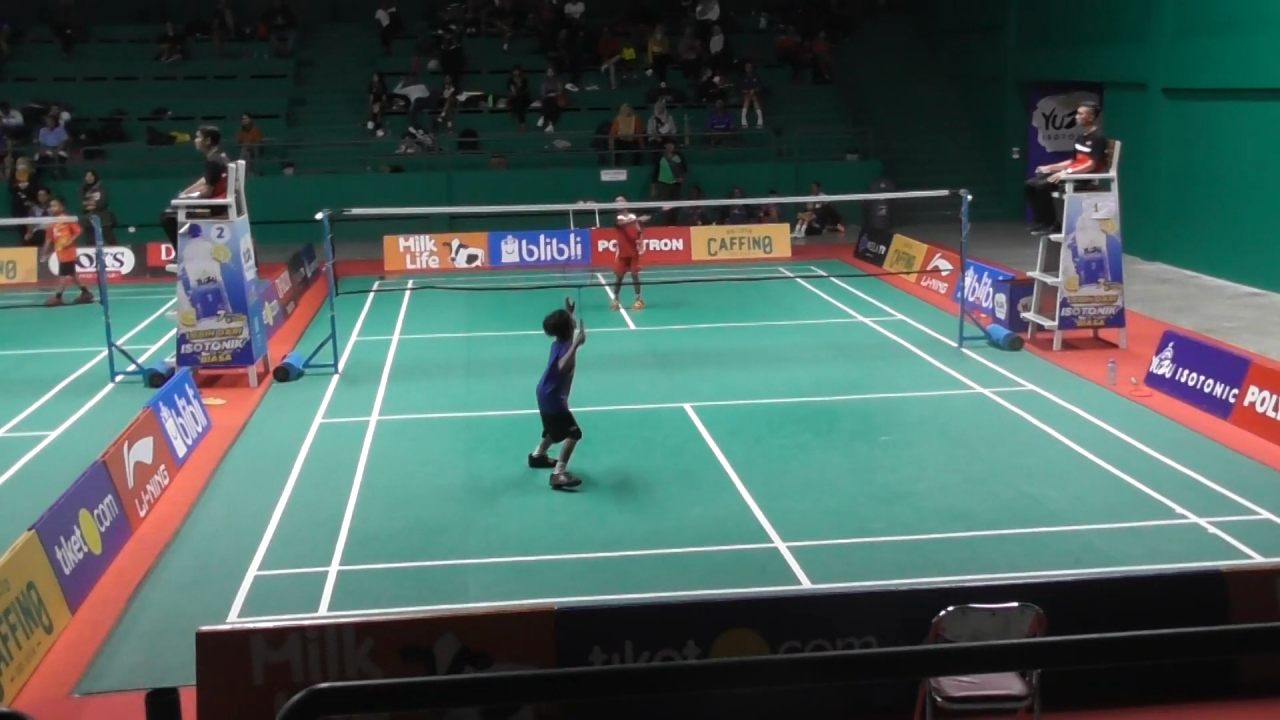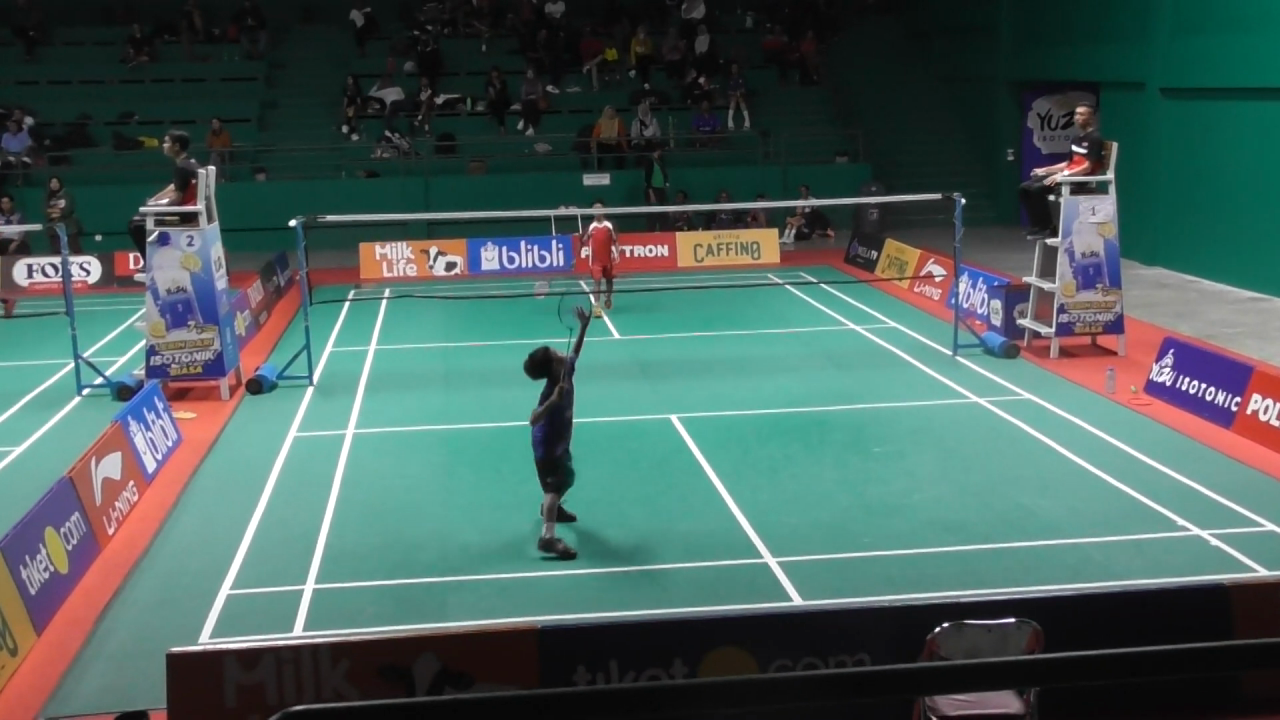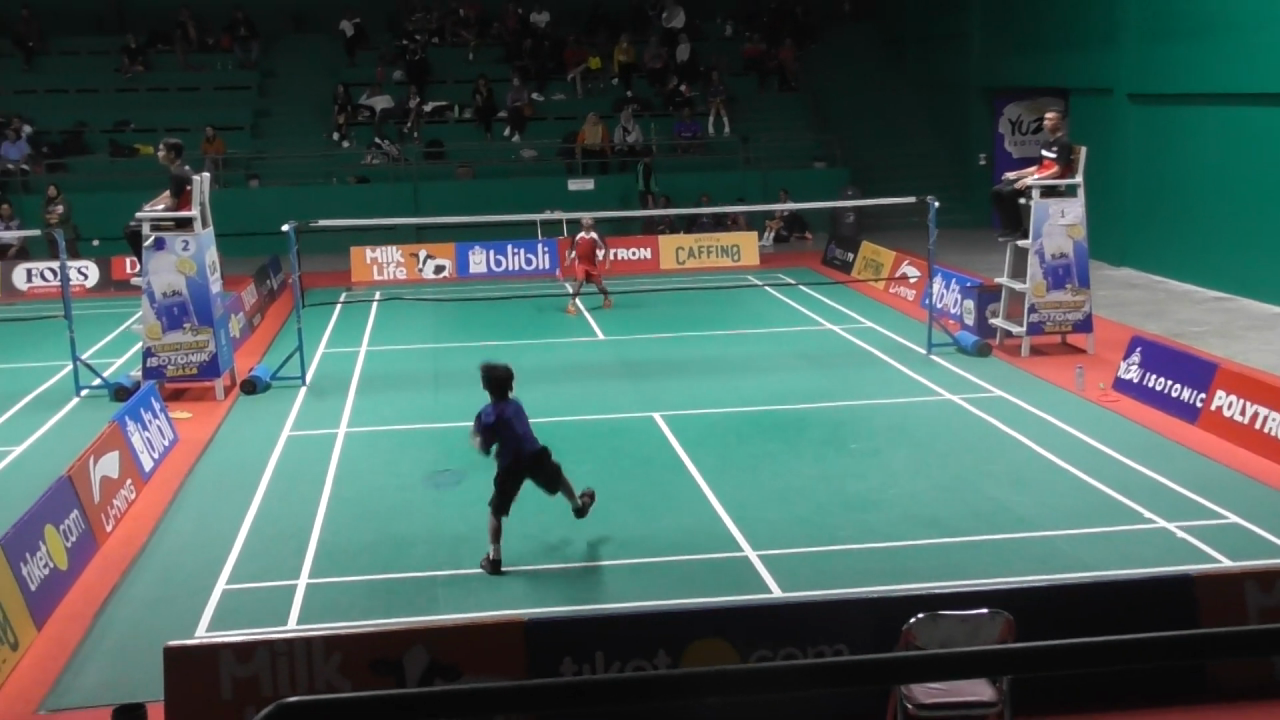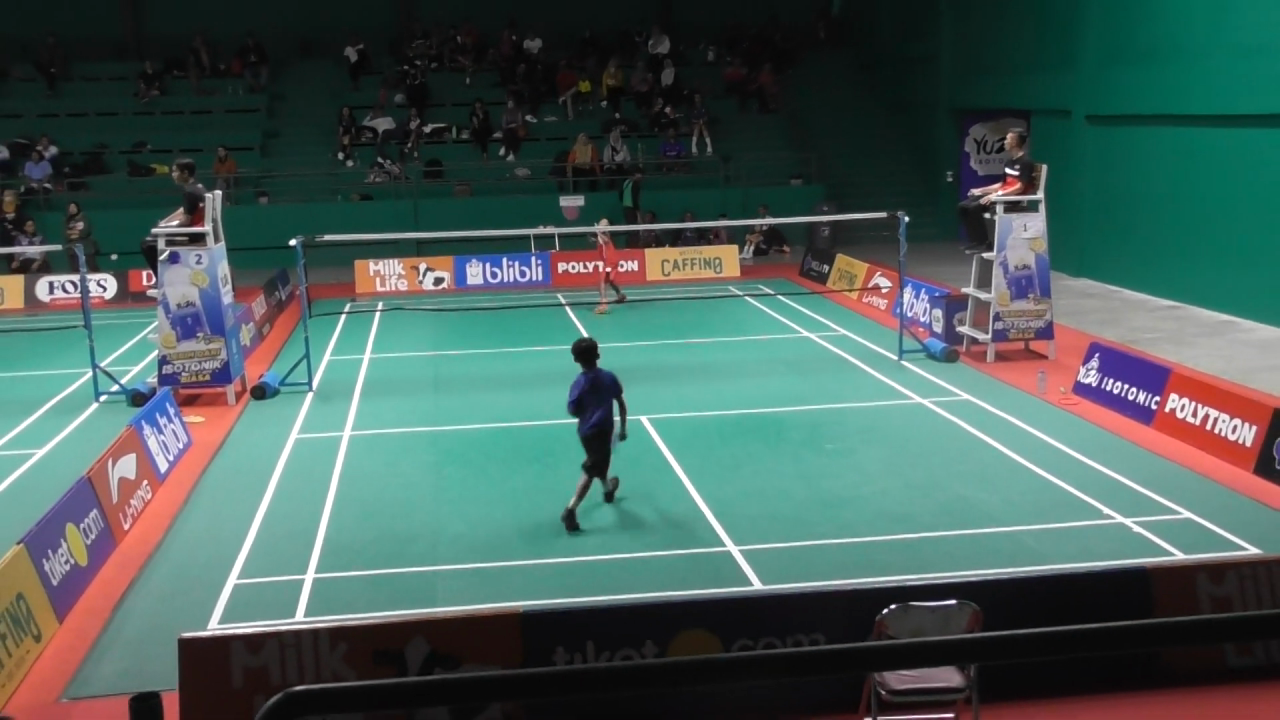
dt=0.7s
person 1, frame 1
left shoulder: (560, 342)
right shoulder: (566, 347)
right elbow: (563, 368)
left wrist: (568, 312)
right wrist: (576, 345)
left hip: (546, 395)
right hip: (554, 398)
left knee: (553, 428)
right knee: (573, 434)
left ankle: (537, 456)
right ankle: (559, 474)
person 1, frame 2
left shoulder: (566, 372)
right shoulder: (551, 393)
left elbow: (574, 353)
right elbow: (533, 420)
left wrist: (584, 328)
right wrist: (553, 401)
left hip: (559, 443)
right hip: (547, 446)
left knee: (566, 479)
right knee: (555, 487)
left ankle: (553, 508)
right ankle: (548, 537)
person 1, frame 3
left shoulder: (485, 415)
right shoulder: (514, 405)
left elbow: (485, 447)
left wrist: (477, 441)
left hip: (510, 466)
right hip: (537, 456)
left knee: (496, 511)
right knee: (557, 480)
left ankle: (494, 558)
right ankle: (579, 505)
person 1, frame 4
left shoulder: (578, 383)
right shoulder: (609, 377)
left elbow: (573, 411)
right elbow: (622, 405)
right wrist: (623, 428)
left hip: (586, 430)
right hip: (602, 429)
left knee: (598, 465)
right knee: (590, 472)
left ankle: (607, 490)
right ankle: (571, 510)
